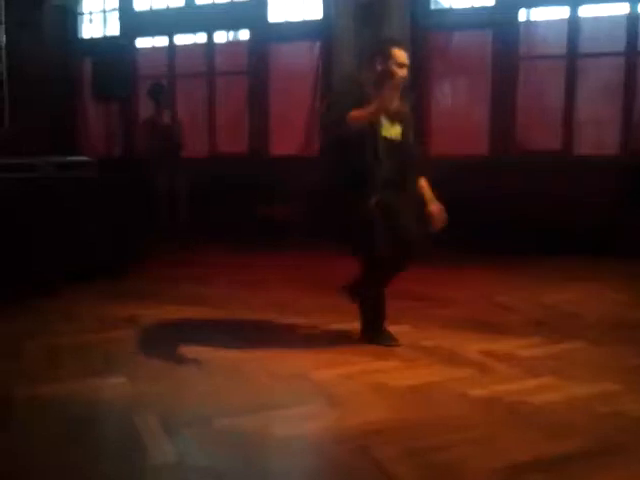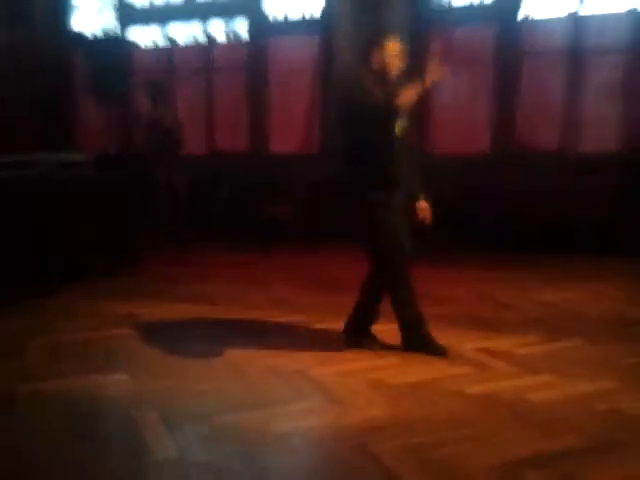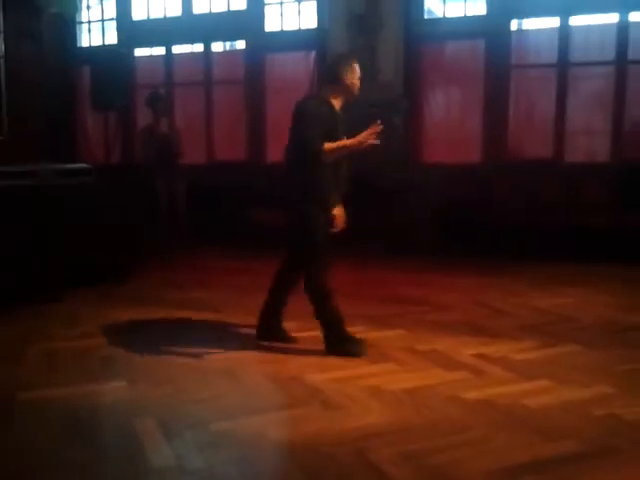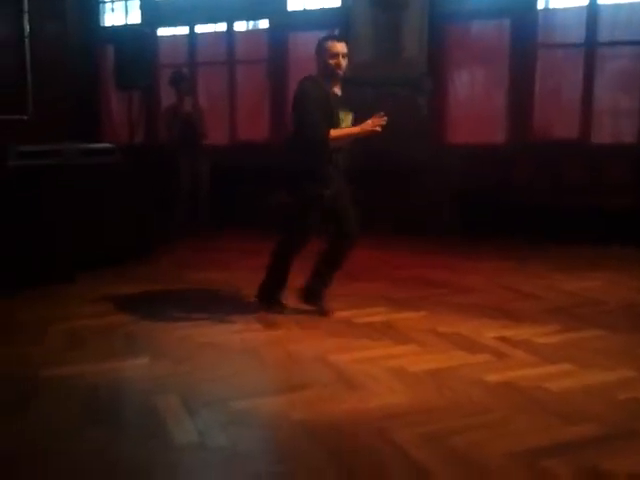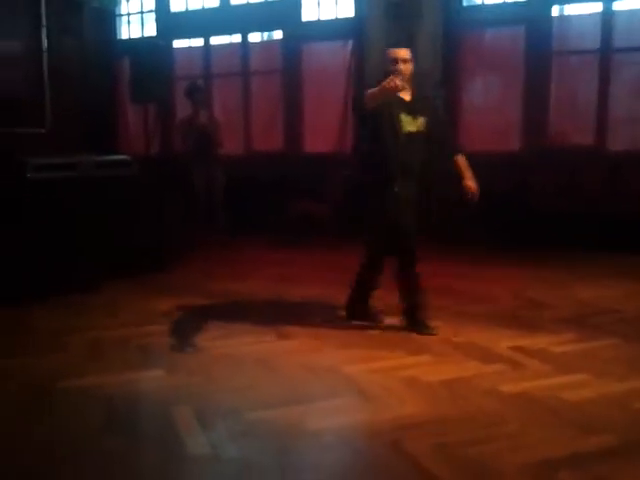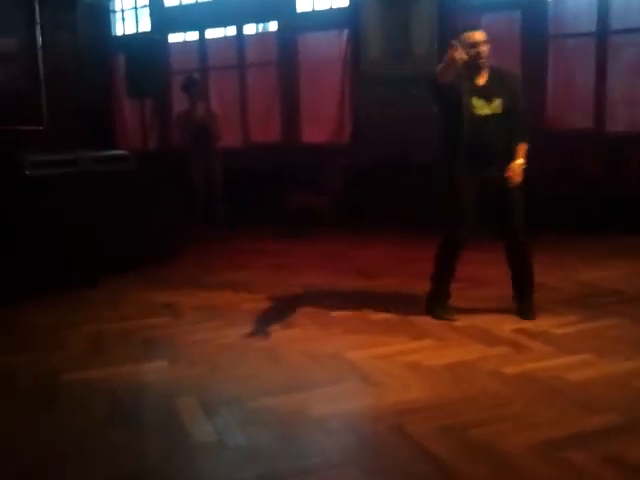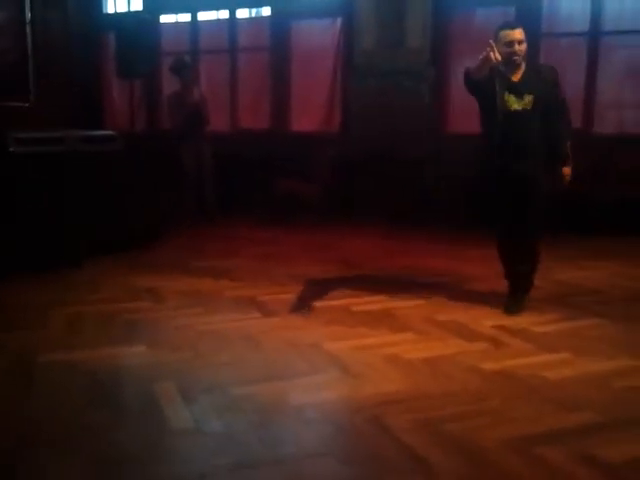
dt=0.5s
person 1, frame 1
left shoulder: (400, 108)
right shoulder: (355, 95)
left elbow: (409, 159)
right elbow: (334, 125)
left wrist: (429, 199)
right wrist: (378, 108)
left hip: (392, 192)
right hip: (365, 193)
left knee: (408, 243)
right knee: (377, 257)
left ankle: (362, 288)
right ankle: (373, 326)
person 1, frame 2
left shoulder: (390, 95)
right shoulder: (361, 96)
right elbow: (391, 111)
left wrist: (417, 196)
right wrist: (422, 84)
left hip: (396, 193)
right hip: (377, 194)
left knee: (396, 261)
right knee: (392, 262)
left ankle: (414, 334)
right ankle: (358, 328)
person 1, frame 3
left shoulder: (330, 112)
right shoulder: (314, 108)
right elbow: (313, 153)
left wrist: (336, 204)
right wrist: (355, 143)
left hip: (316, 201)
right hip: (306, 201)
left knee: (296, 263)
right knee: (315, 267)
left ankle: (269, 324)
right ankle: (337, 336)
person 1, frame 4
left shoulder: (339, 93)
right shoulder: (309, 91)
right elbow: (316, 138)
right wrist: (360, 129)
left hip: (334, 179)
right hip: (313, 180)
left knee: (347, 234)
right knee: (295, 238)
left ankle: (314, 290)
right ankle: (269, 293)
person 1, frame 5
left shoulder: (425, 101)
right shoulder: (381, 100)
left elbow: (444, 139)
right elbow: (363, 104)
left wrist: (466, 175)
right wrist: (384, 89)
left hip: (410, 184)
right hip: (386, 184)
left knee: (380, 247)
right knee: (406, 247)
left ankle: (358, 304)
right ankle: (414, 314)
person 1, frame 6
left shoulder: (506, 80)
right shoulder: (455, 82)
left elbow: (520, 125)
right elbow: (440, 80)
left wrist: (519, 160)
right wrist: (452, 63)
left hip: (501, 170)
right hip: (466, 172)
left knee: (516, 236)
right knee: (455, 235)
left ankle: (524, 298)
right ankle: (437, 298)
person 1, frame 7
left shoulder: (546, 76)
right shoulder: (490, 77)
left elbow: (561, 121)
right elbow: (472, 79)
left wrist: (564, 160)
right wrist: (484, 61)
left hip: (537, 166)
right hip: (502, 166)
left knee: (528, 228)
right knee: (506, 228)
left ankle: (521, 290)
right ankle: (515, 286)
person 2, frame 1
left shoulder: (173, 121)
right shoulder: (148, 124)
left elbow: (179, 146)
right elbow: (146, 150)
left wrist: (169, 127)
right wrist: (162, 128)
left hip: (174, 168)
right hip: (159, 170)
left knee: (179, 206)
right knee: (164, 207)
person 2, frame 2
left shoulder: (171, 118)
right shoulder: (148, 121)
left elbow: (177, 143)
right elbow: (147, 147)
left wrist: (170, 125)
right wrist: (160, 127)
left hip: (173, 164)
right hip: (158, 165)
left knee: (178, 201)
right knee: (163, 203)
left ankle: (178, 234)
right ankle: (164, 234)
person 2, frame 3
left shoulder: (172, 129)
right shoulder: (147, 132)
left elbow: (178, 153)
right elbow: (146, 158)
left wrist: (168, 136)
right wrist: (158, 137)
left hip: (173, 173)
right hip: (158, 175)
left knee: (178, 210)
right knee: (163, 211)
person 2, frame 4
left shoulder: (196, 108)
right shoulder: (170, 111)
left elbow: (202, 134)
right elbow: (171, 137)
left wrist: (193, 115)
right wrist: (181, 117)
left hip: (197, 153)
right hip: (181, 155)
left knee: (202, 191)
right knee: (185, 191)
left ankle: (202, 225)
right ankle: (186, 225)
person 2, frame 5
left shoulder: (212, 120)
right shoulder: (185, 123)
left elbow: (218, 144)
right elbow: (184, 149)
left wrist: (208, 128)
right wrist: (196, 129)
left hip: (213, 164)
right hip: (196, 166)
left knee: (217, 201)
right knee: (202, 202)
person 2, frame 6
left shoulder: (209, 112)
right shoulder: (182, 116)
left elbow: (217, 137)
right elbow: (183, 142)
left wrist: (206, 120)
right wrist: (195, 122)
left hip: (211, 156)
right hip: (194, 159)
left knee: (217, 193)
right knee: (200, 195)
person 2, frame 7
left shoulder: (198, 95)
right shoulder: (173, 98)
left elbow: (206, 121)
right elbow: (175, 124)
left wrist: (199, 104)
right wrist: (188, 106)
left hip: (200, 140)
right hip: (185, 143)
left knee: (206, 177)
right knee: (191, 179)
left ankle: (209, 212)
right ankle: (193, 214)
